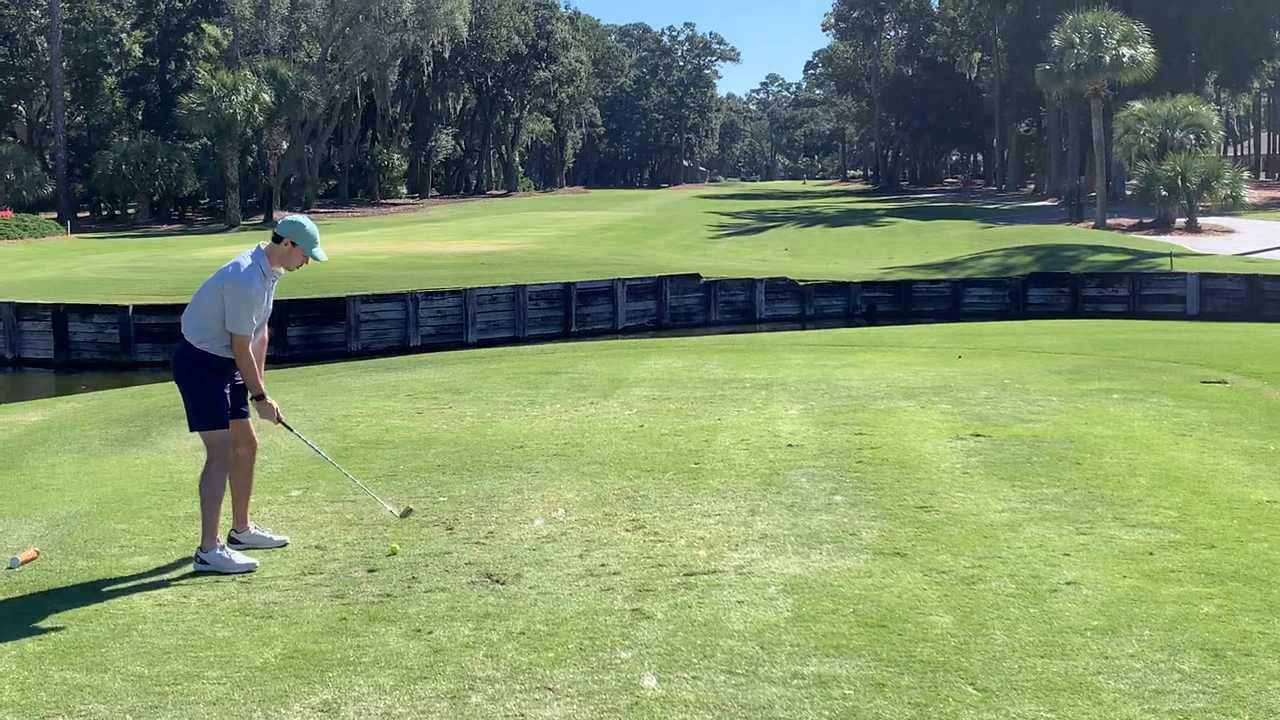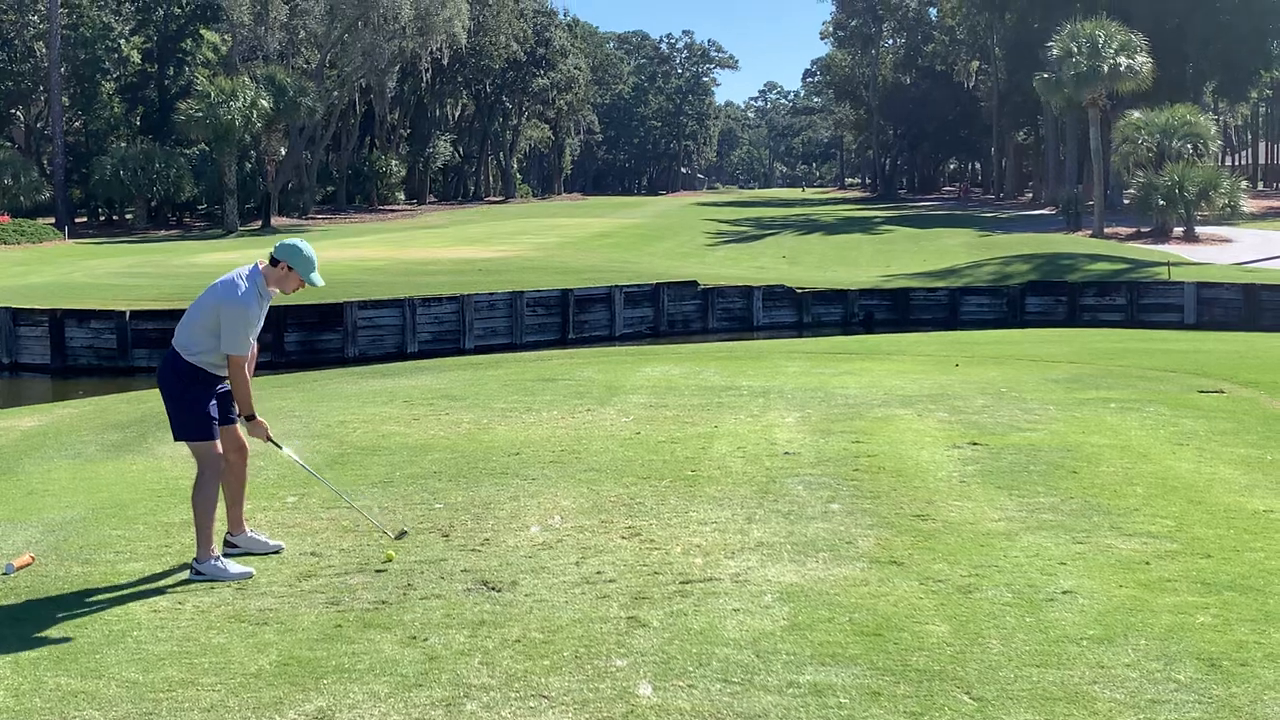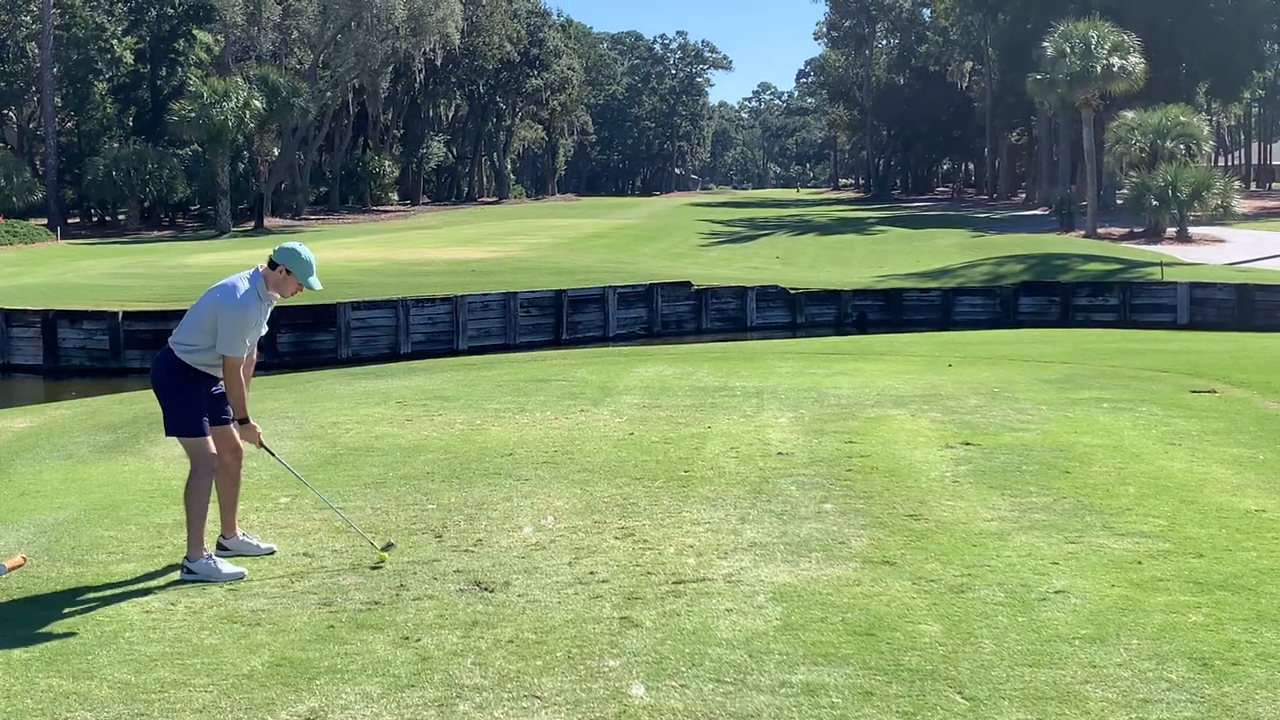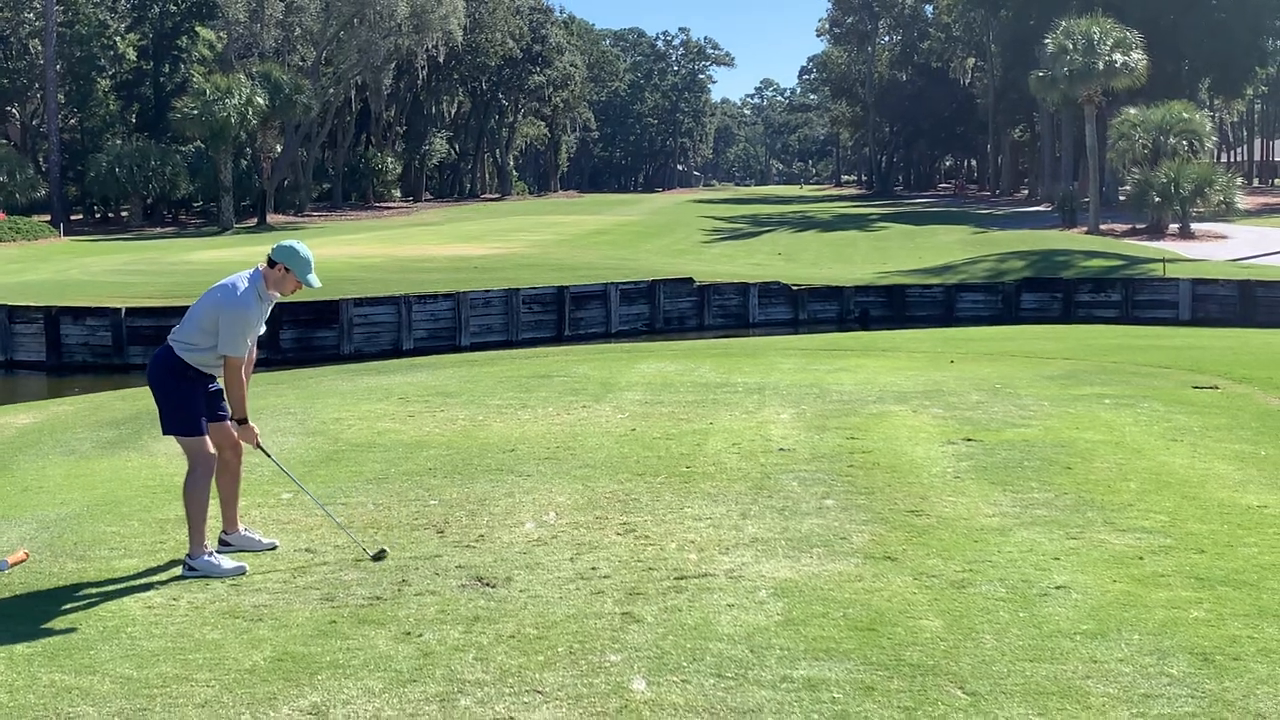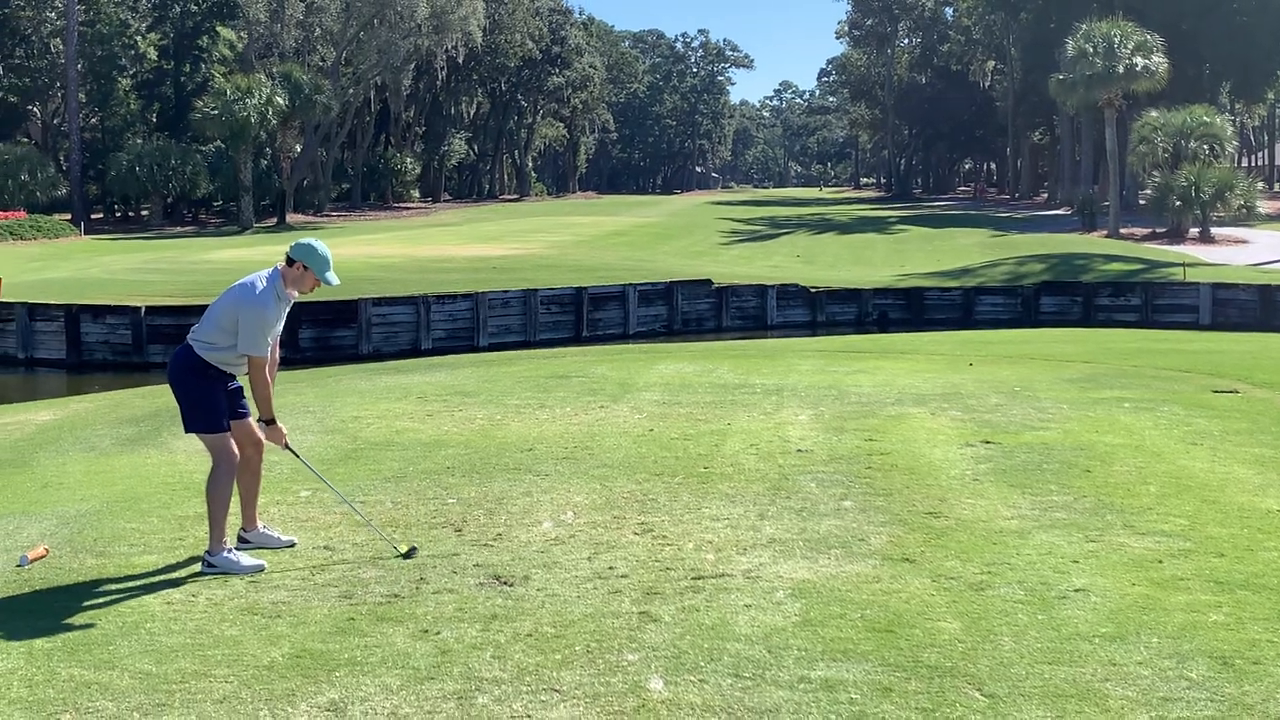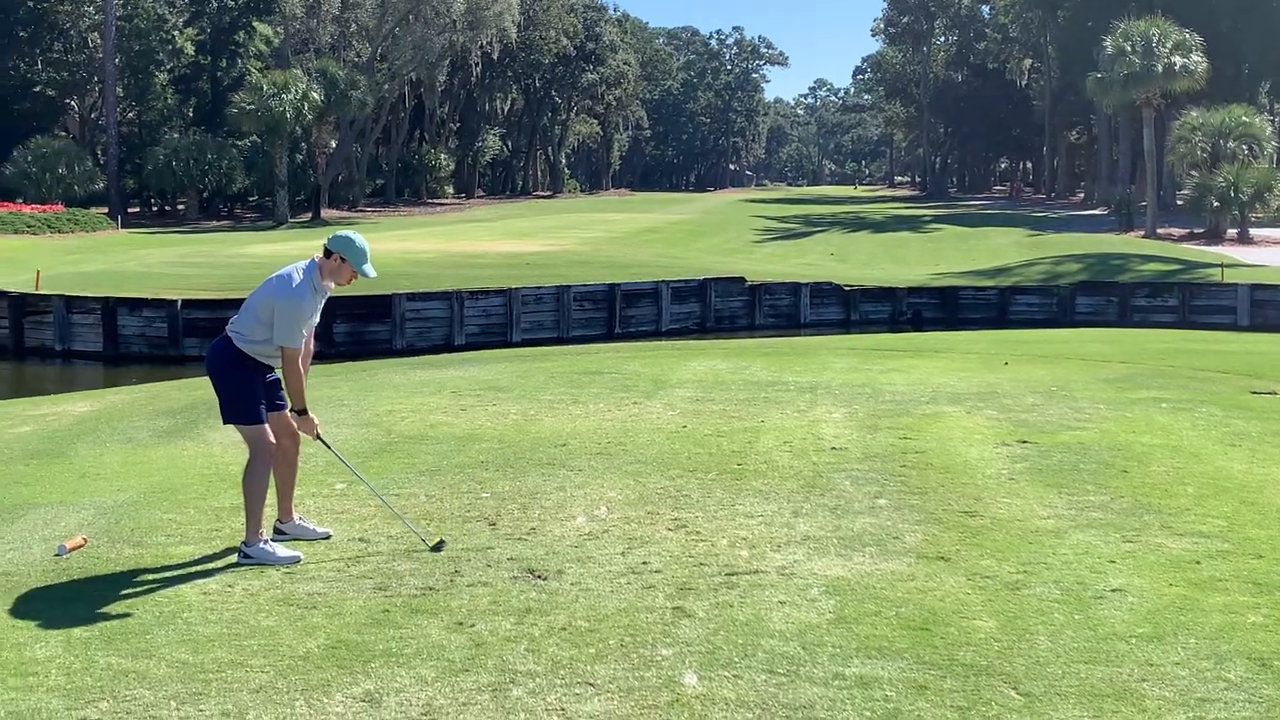
dt=0.4s
person 1, frame 1
left shoulder: (268, 271)
right shoulder: (245, 279)
left elbow: (260, 332)
right elbow: (242, 347)
left wrist: (259, 385)
right wrist: (260, 397)
left hip: (222, 364)
right hip: (199, 364)
left knee: (246, 445)
right knee: (221, 452)
left ankle: (241, 530)
right ankle: (209, 549)
person 1, frame 2
left shoulder: (260, 286)
right shoulder: (242, 301)
left elbow: (250, 349)
right elbow: (237, 366)
left wrist: (243, 406)
right wrist: (251, 417)
left hip: (208, 374)
right hip: (184, 375)
left knee: (237, 451)
right knee: (213, 463)
left ankle: (237, 534)
right ankle: (204, 560)
person 1, frame 3
left shoulder: (263, 293)
right shoulder: (240, 302)
left elbow: (249, 353)
right elbow: (233, 369)
left wrist: (239, 411)
right wrist: (244, 420)
left hip: (203, 374)
right hip: (177, 374)
left knee: (232, 452)
right knee: (205, 460)
left ankle: (230, 536)
right ankle: (195, 558)
person 1, frame 4
left shoulder: (263, 292)
right shoulder: (241, 302)
left elbow: (249, 353)
right elbow: (234, 370)
left wrist: (239, 412)
right wrist: (242, 420)
left hip: (199, 372)
right hip: (174, 372)
left knee: (231, 448)
right knee: (204, 459)
left ankle: (232, 532)
right ankle: (197, 555)
person 1, frame 5
left shoulder: (282, 292)
right shoulder: (260, 302)
left elbow: (272, 353)
right elbow: (258, 370)
left wrist: (264, 416)
right wrist: (270, 421)
left hip: (219, 371)
right hip: (194, 371)
left knee: (253, 445)
right knee: (227, 457)
left ankle: (251, 529)
right ankle: (217, 552)
person 1, frame 6
left shoulder: (319, 283)
right shoulder: (296, 293)
left elbow: (306, 343)
right elbow: (291, 360)
left wrist: (298, 402)
right wrist: (302, 411)
left hip: (258, 362)
right hip: (233, 361)
left knee: (289, 438)
right knee: (264, 447)
left ankle: (287, 520)
right ankle: (253, 543)
